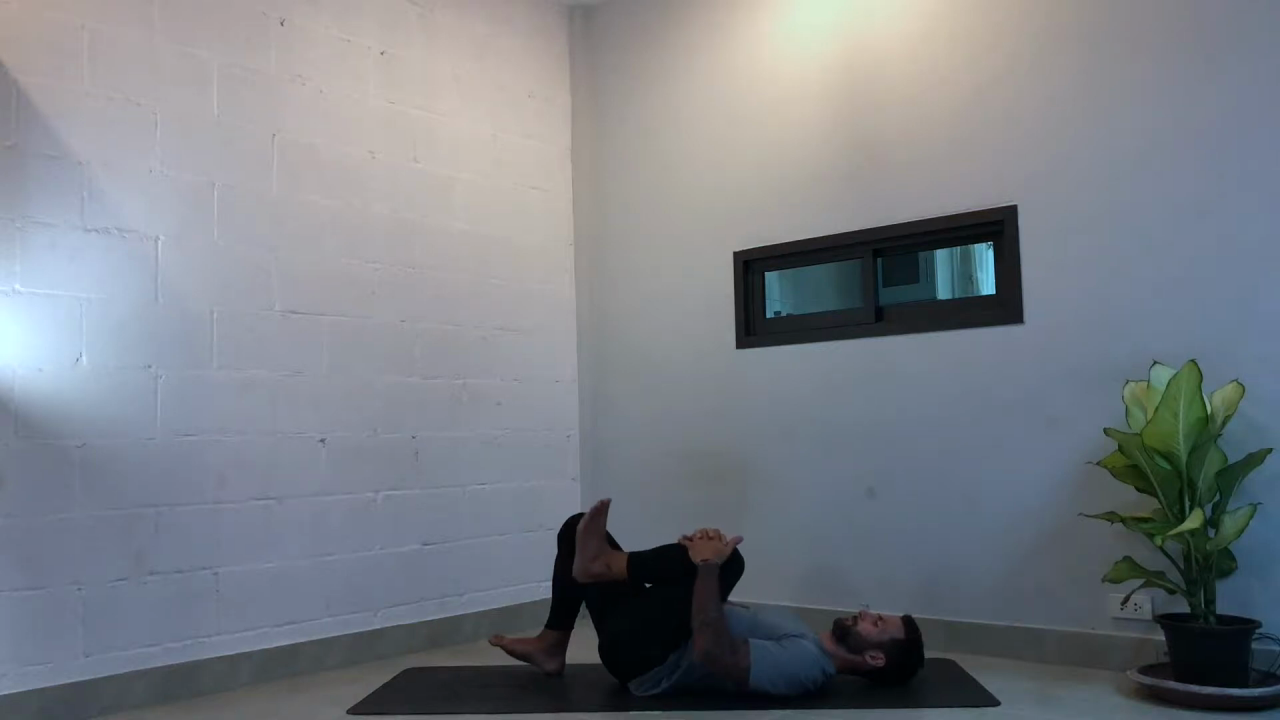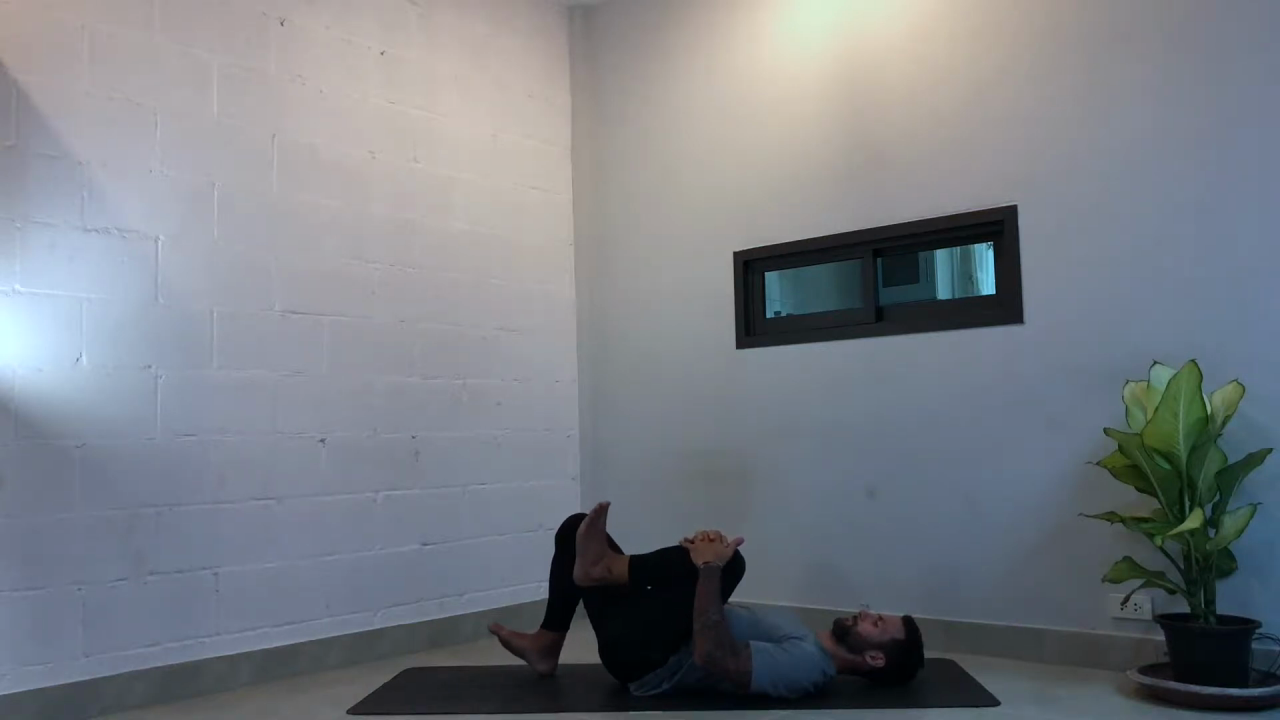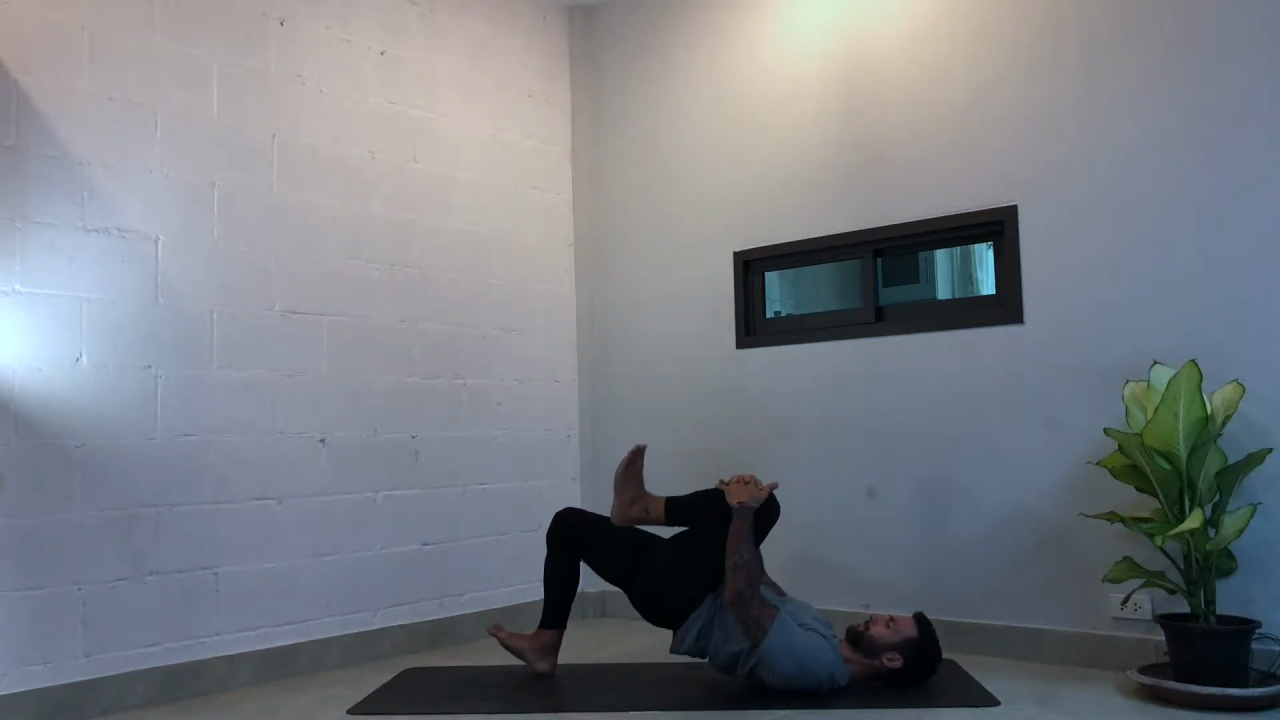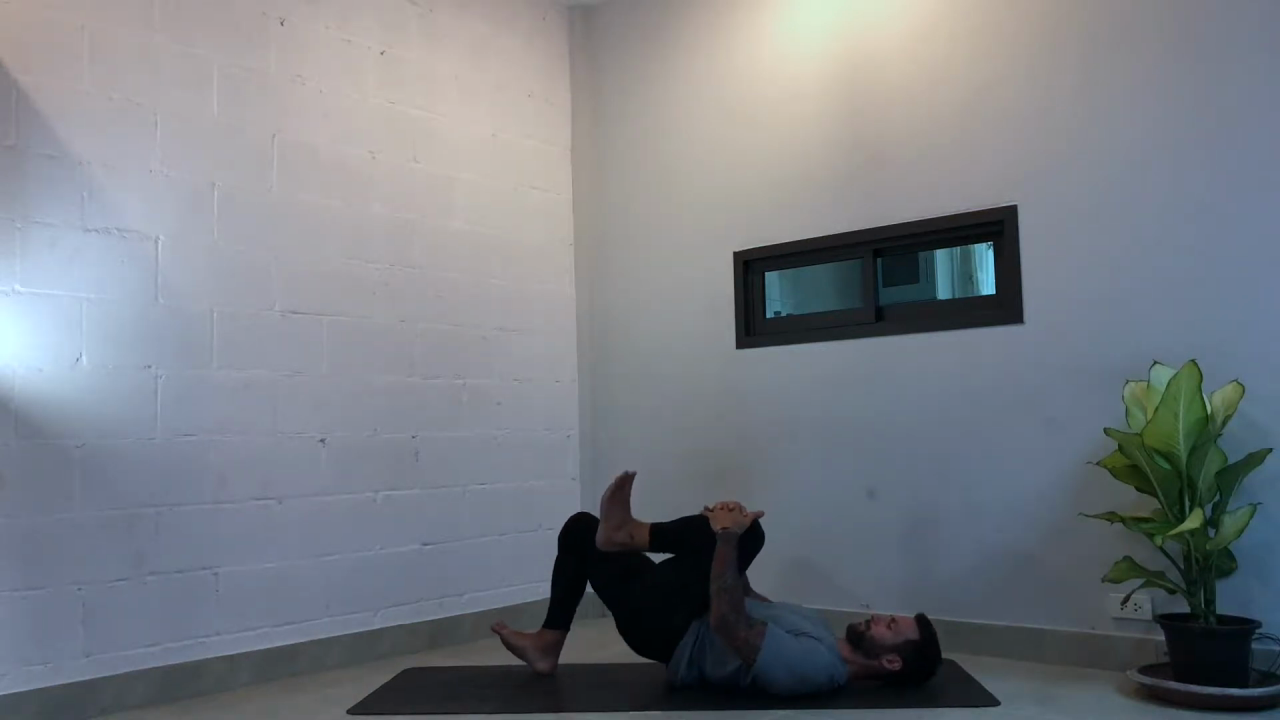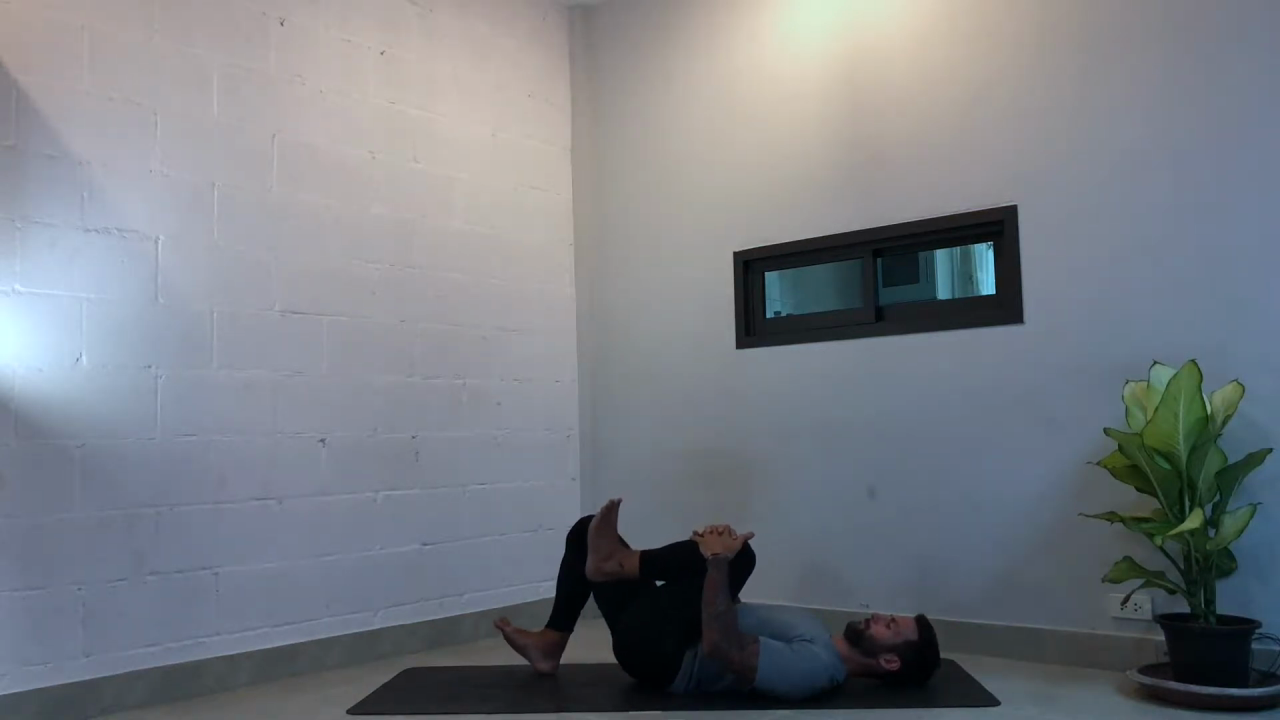
dt=1s
person 1, frame 1
left shoulder: (805, 665)
right shoulder: (802, 639)
left elbow: (711, 653)
right elbow: (725, 615)
left wrist: (708, 567)
right wrist: (706, 563)
left hip: (640, 657)
right hip: (643, 637)
left knee: (727, 561)
right knee: (577, 527)
left ankle: (604, 564)
right ankle: (551, 646)
person 1, frame 2
left shoulder: (807, 664)
right shoulder: (802, 640)
left elbow: (712, 655)
right elbow: (712, 621)
left wrist: (710, 569)
right wrist: (709, 561)
left hip: (639, 654)
right hip: (646, 632)
left knee: (727, 565)
right knee: (576, 528)
left ankle: (606, 568)
right ankle: (547, 645)
person 1, frame 3
left shoulder: (816, 664)
right shoulder: (823, 642)
left elbow: (741, 596)
right elbow: (759, 584)
left wrist: (742, 512)
right wrist: (745, 511)
left hip: (679, 598)
right hip: (690, 591)
left knee: (761, 506)
right knee: (566, 525)
left ankle: (641, 508)
right ankle: (546, 645)
person 1, frame 4
left shoulder: (816, 666)
right shoulder: (821, 640)
left elbow: (727, 621)
right elbow: (747, 599)
left wrist: (727, 538)
right wrist: (728, 540)
left hip: (664, 628)
right hip: (681, 616)
left knee: (745, 533)
right knee: (578, 528)
left ankle: (627, 535)
right ankle: (548, 646)
person 1, frame 5
left shoulder: (816, 667)
right shoulder: (816, 639)
left elbow: (720, 647)
left wrist: (717, 562)
right wrist: (718, 558)
left hip: (658, 652)
right hip: (666, 633)
left knee: (737, 557)
right knee: (585, 531)
left ankle: (617, 563)
right ankle: (550, 646)
